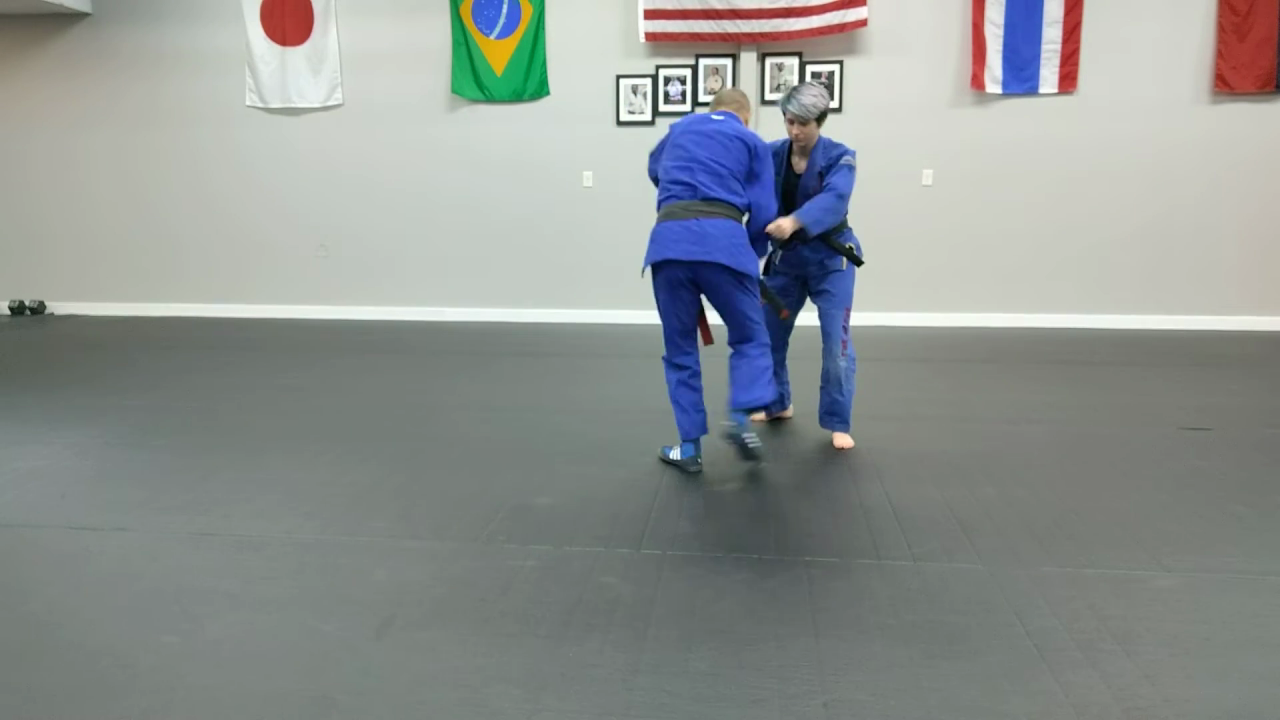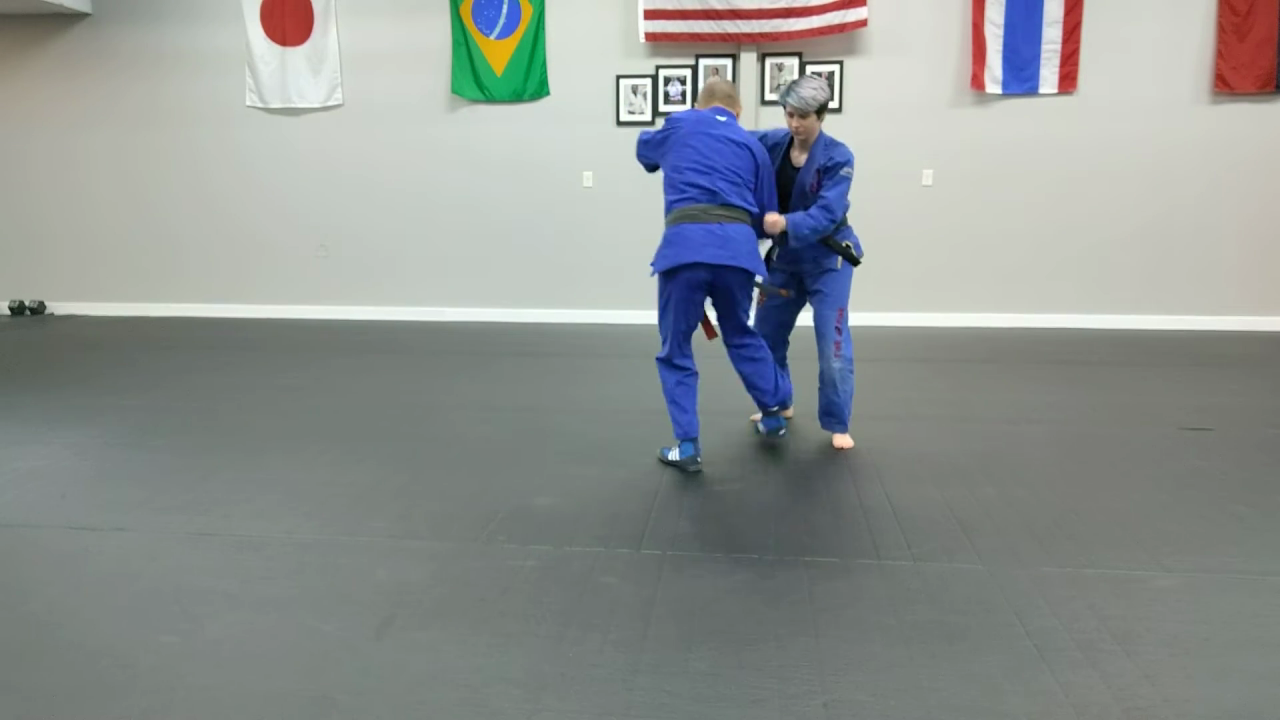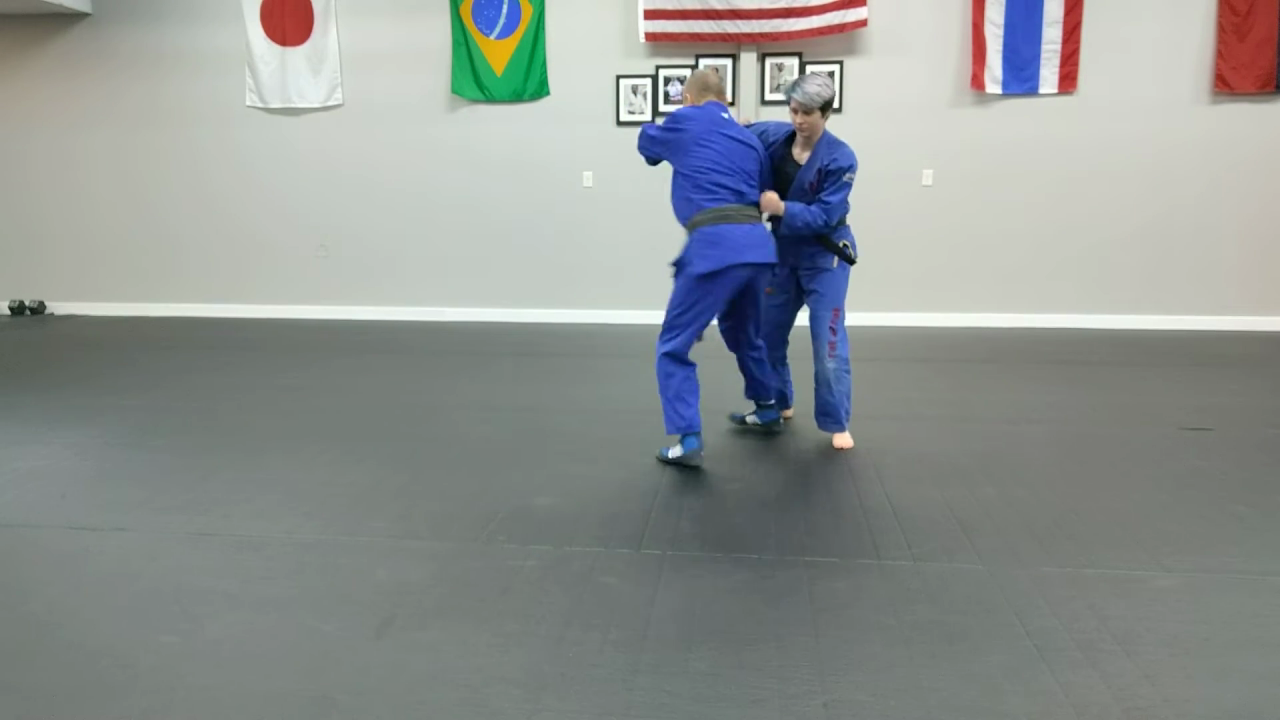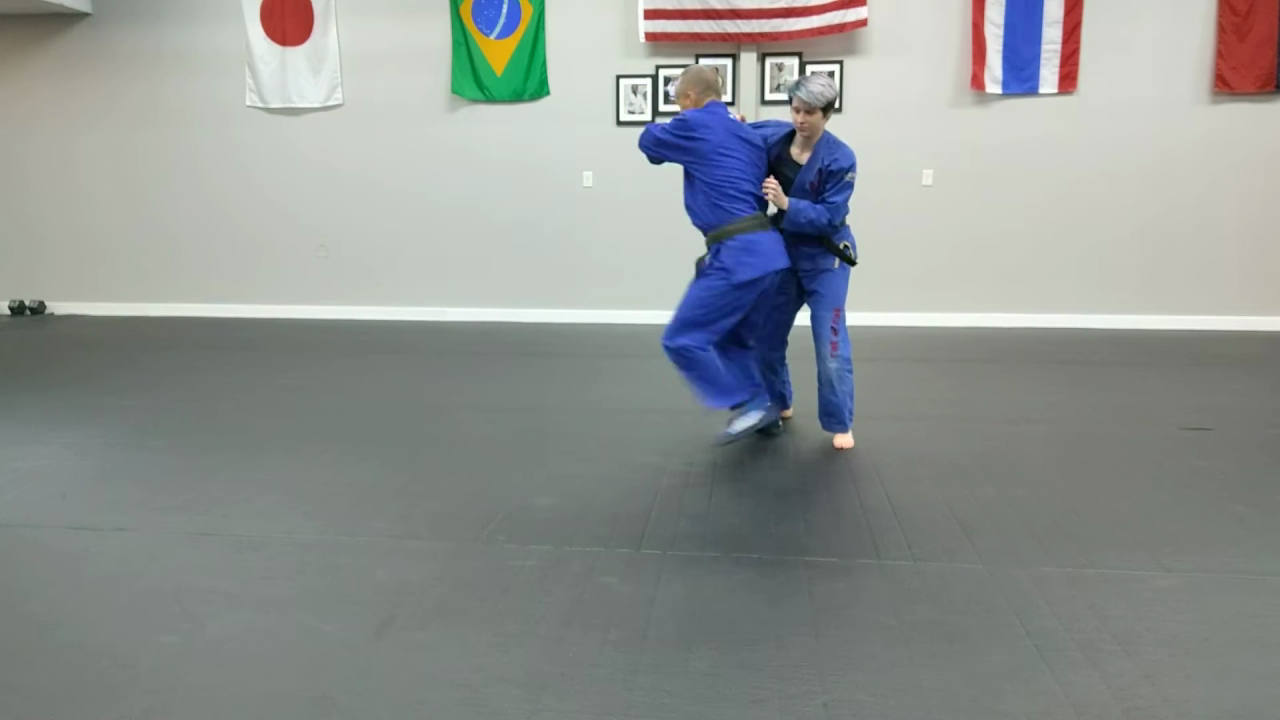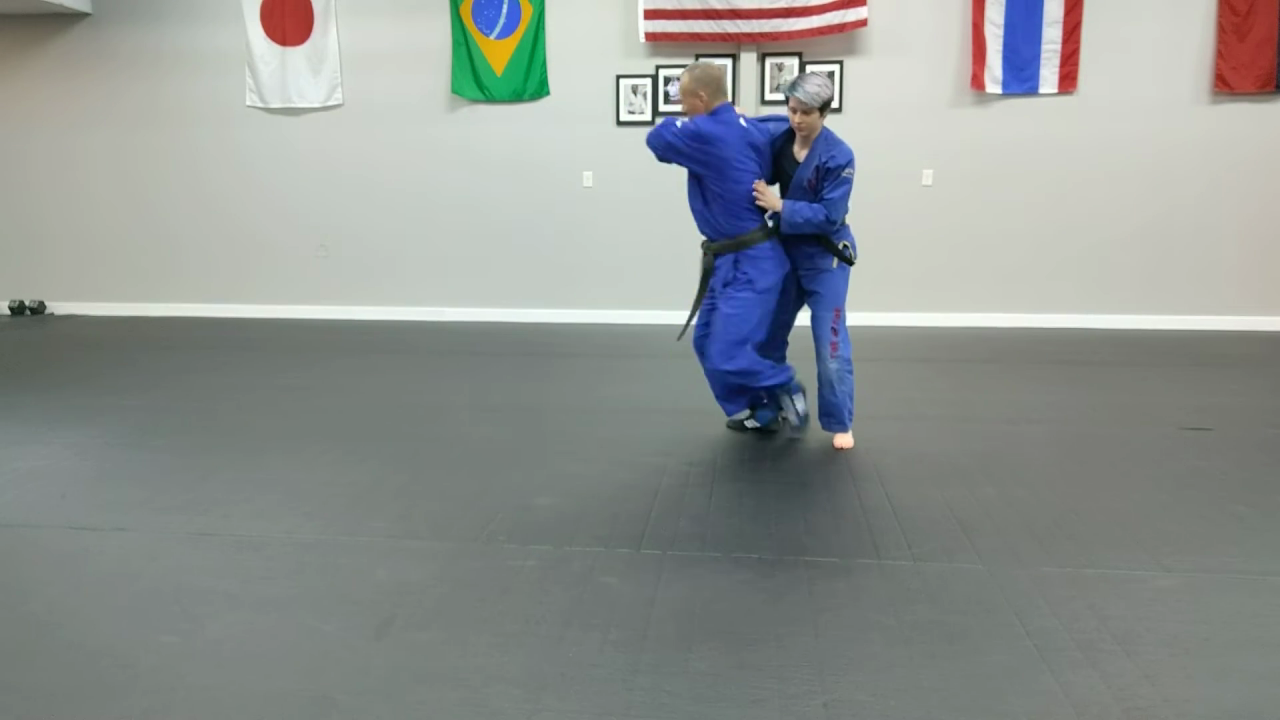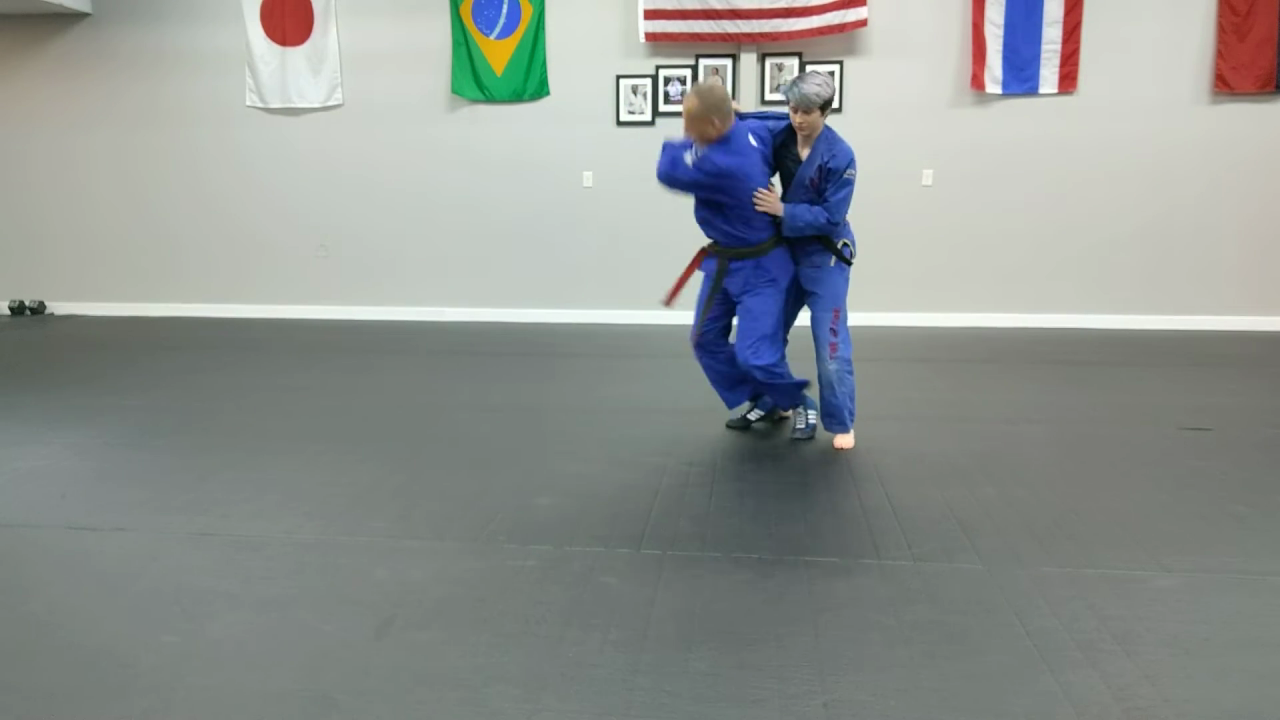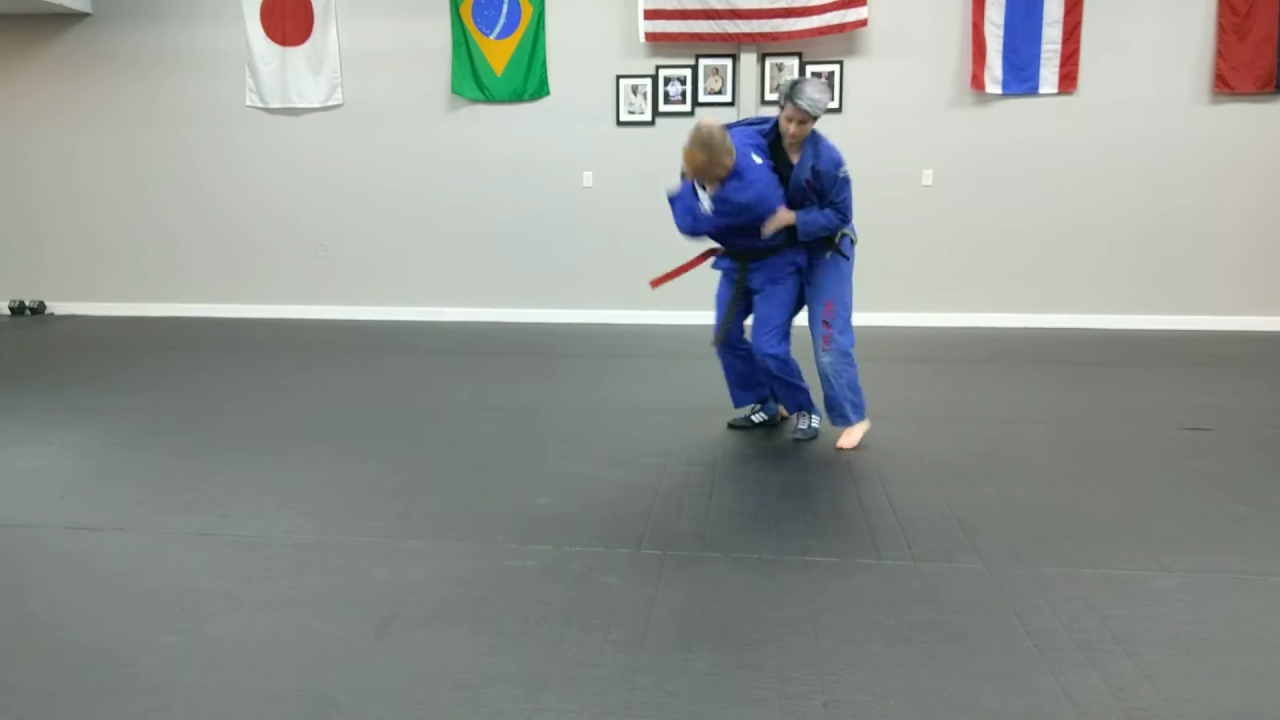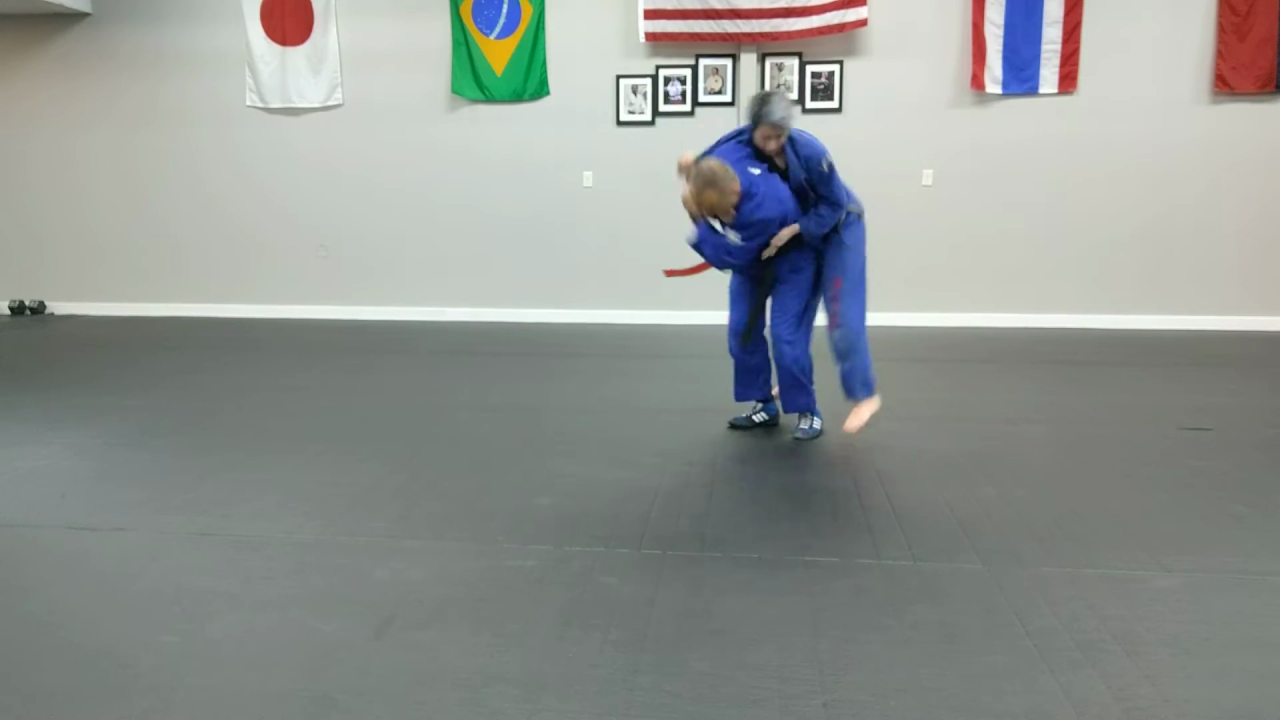
dt=0.1s
person 1, frame 1
left shoulder: (838, 156)
right shoulder: (773, 154)
left elbow: (833, 201)
left wrist: (794, 221)
left hip: (830, 256)
right hip: (787, 255)
left knee: (836, 343)
right knee: (766, 336)
left ankle: (838, 423)
right ankle: (778, 405)
person 1, frame 2
left shoulder: (838, 157)
right shoulder: (773, 144)
left elbow: (829, 214)
left wrist: (785, 224)
left hip: (828, 255)
right hip: (787, 252)
left knee: (832, 341)
right knee: (766, 333)
left ankle: (839, 424)
person 1, frame 3
left shoulder: (840, 158)
right shoulder: (775, 137)
left elbow: (826, 215)
left wrist: (782, 209)
left hip: (826, 254)
right hip: (786, 251)
left knee: (828, 341)
right knee: (767, 334)
left ankle: (837, 424)
right ankle: (779, 404)
person 1, frame 4
left shoulder: (840, 158)
right shoulder: (776, 137)
left elbow: (830, 217)
left wrist: (785, 203)
left hip: (825, 255)
right hip: (785, 250)
left knee: (829, 340)
right knee: (765, 334)
left ankle: (840, 424)
right ankle: (777, 404)
person 1, frame 5
left shoulder: (838, 155)
right shoulder: (777, 134)
left elbow: (828, 215)
left wrist: (780, 206)
left hip: (825, 255)
right hip: (785, 251)
left knee: (829, 341)
right knee: (766, 334)
left ankle: (840, 424)
person 1, frame 6
left shoulder: (838, 156)
right shoulder: (780, 130)
left elbow: (831, 217)
left wrist: (780, 209)
left hip: (825, 254)
right hip: (785, 249)
left knee: (830, 341)
left ankle: (842, 424)
person 1, frame 7
left shoulder: (826, 157)
right shoulder: (765, 134)
left elbow: (839, 214)
left wrist: (792, 219)
left hip: (827, 249)
left knee: (828, 334)
left ankle: (852, 418)
person 1, frame 8
left shoulder: (809, 151)
right shoulder: (744, 143)
left elbow: (833, 207)
left wrist: (795, 230)
right wrist: (694, 166)
left hip: (837, 228)
right hip: (791, 223)
left knee: (842, 312)
left ankle: (864, 394)
person 2, frame 1
left shoulder: (680, 129)
right shoulder: (752, 143)
left elbow: (656, 169)
right elbow: (763, 212)
right wrist: (751, 256)
left hip: (669, 239)
right hip: (722, 243)
left knee: (680, 350)
right knee: (750, 338)
left ankle: (690, 446)
right ankle: (741, 418)
person 2, frame 2
left shoulder: (681, 123)
right shoulder: (753, 146)
left elbow: (646, 150)
right elbow: (765, 215)
left hip: (687, 243)
right hip: (738, 246)
left knee: (674, 353)
right knee: (741, 336)
left ankle: (685, 446)
right ankle: (774, 414)
person 2, frame 3
left shoulder: (684, 121)
right shoulder: (751, 141)
left elbow: (648, 143)
right elbow: (763, 198)
left hip: (713, 245)
right hip: (755, 243)
left knee: (674, 345)
right knee: (742, 333)
left ankle: (687, 440)
right ankle: (767, 409)
person 2, frame 4
left shoulder: (695, 126)
right shoulder: (749, 136)
left elbow: (650, 141)
left hip: (741, 256)
right hip: (761, 250)
left knee: (682, 340)
right knee: (732, 339)
left ankle: (744, 406)
right ankle: (754, 406)
person 2, frame 5
left shoulder: (708, 133)
right shoulder: (750, 132)
left elbow: (659, 139)
left wrist: (684, 124)
left hip: (748, 264)
right hip: (730, 260)
left knee: (729, 358)
right knee: (708, 342)
left ankle: (788, 390)
right ankle: (761, 407)
person 2, frame 6
left shoulder: (727, 164)
right shoulder: (745, 131)
left elbow: (672, 172)
left wrist: (683, 139)
left hip: (760, 267)
right hip: (724, 261)
left knee: (753, 354)
right knee: (706, 339)
left ankle: (797, 402)
right ankle: (761, 402)
person 2, frame 7
left shoulder: (747, 193)
right shoulder: (737, 139)
left elbow: (692, 223)
left wrist: (688, 181)
left hip: (775, 263)
right hip: (738, 260)
left knee: (768, 346)
right knee: (727, 335)
left ankle: (803, 409)
right ankle: (763, 404)
person 2, frame 8
left shoulder: (766, 210)
right shoulder: (725, 157)
left elbow: (726, 257)
left wrist: (701, 223)
left hip: (792, 261)
right hip: (752, 260)
left knee: (788, 340)
right knee: (742, 330)
left ankle: (805, 410)
right ankle: (764, 403)
